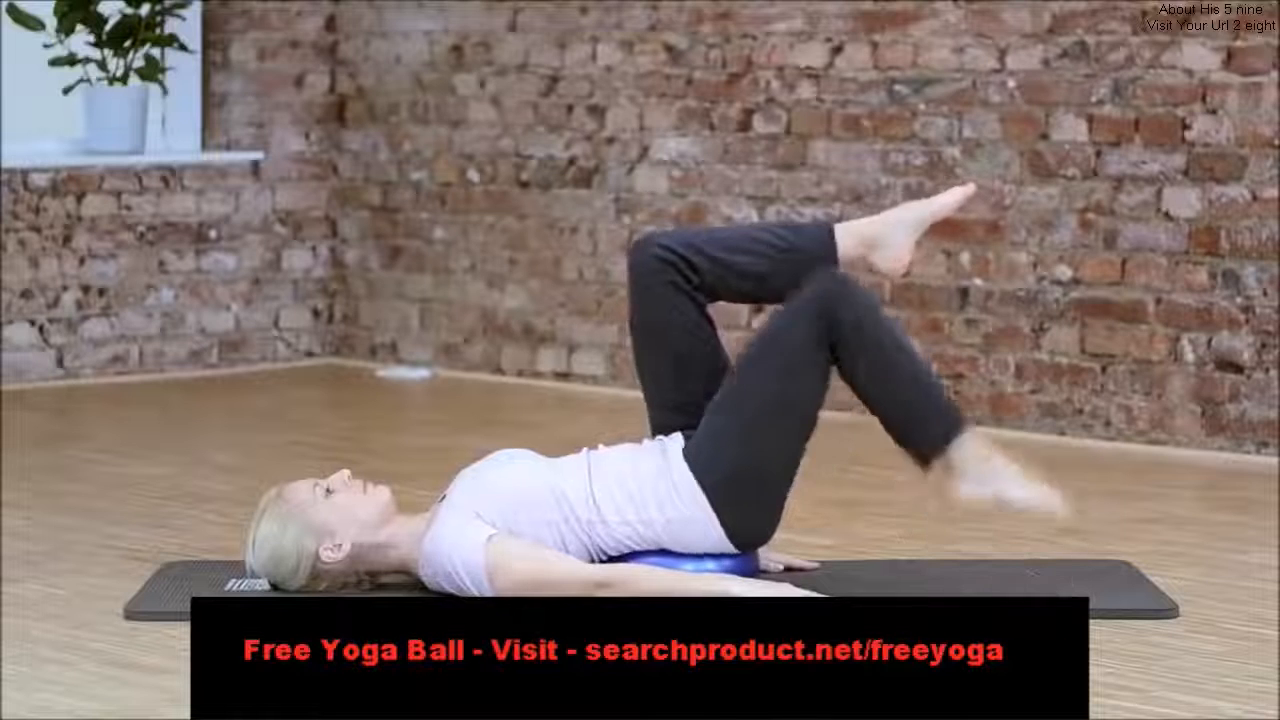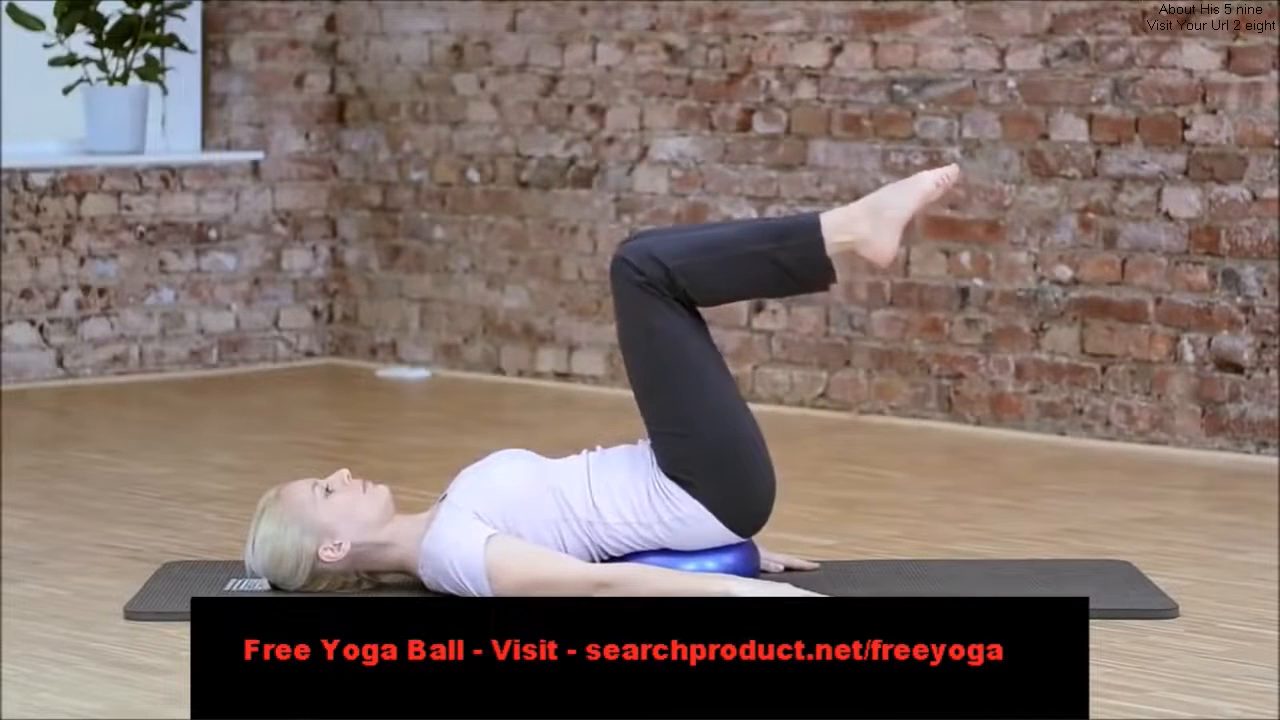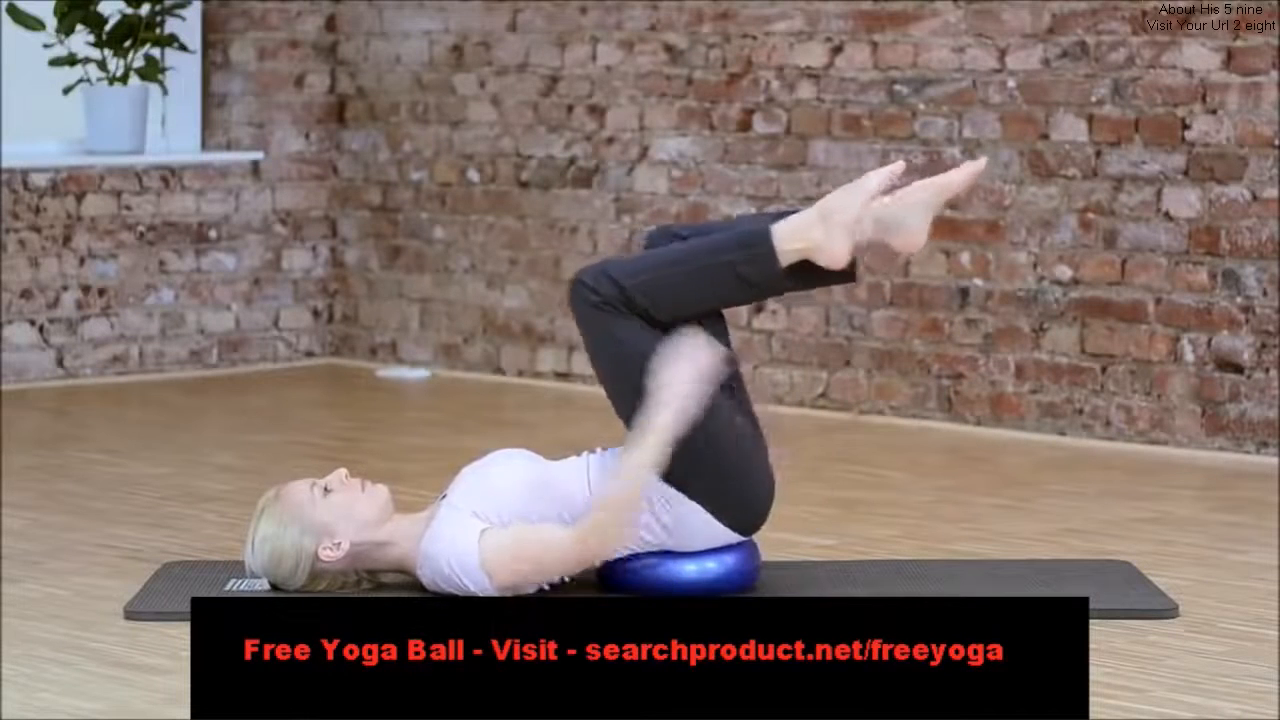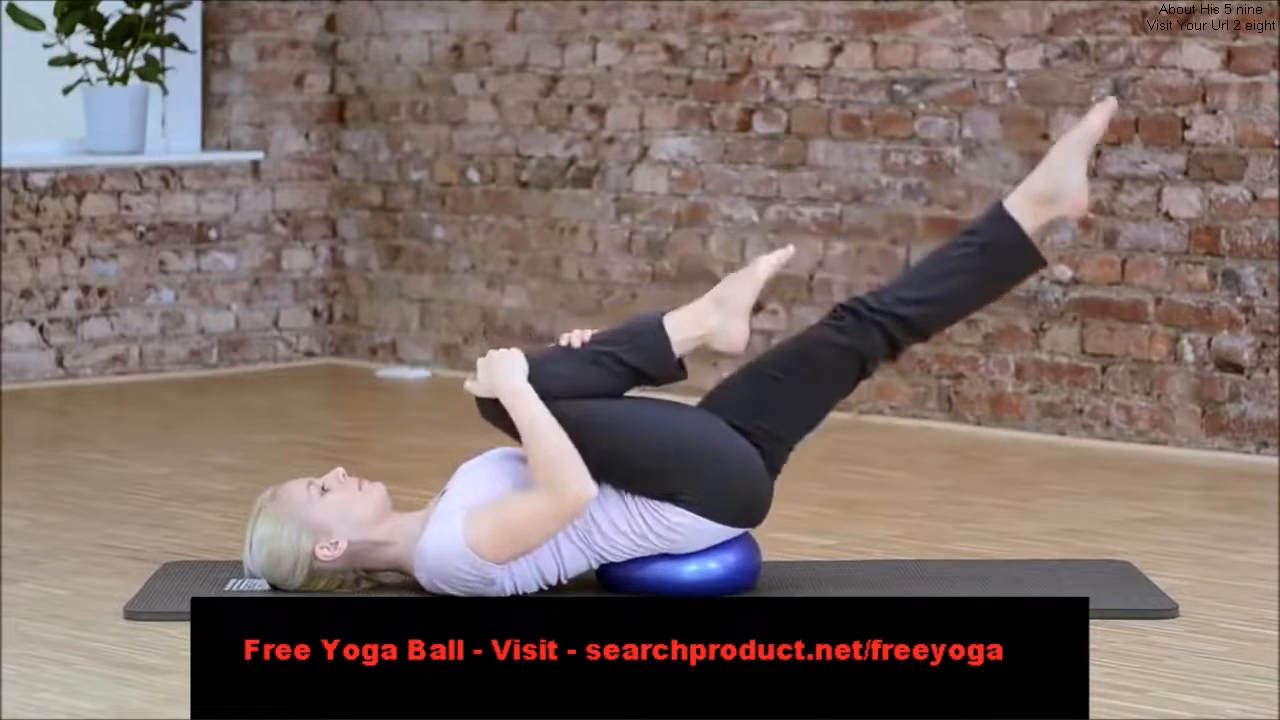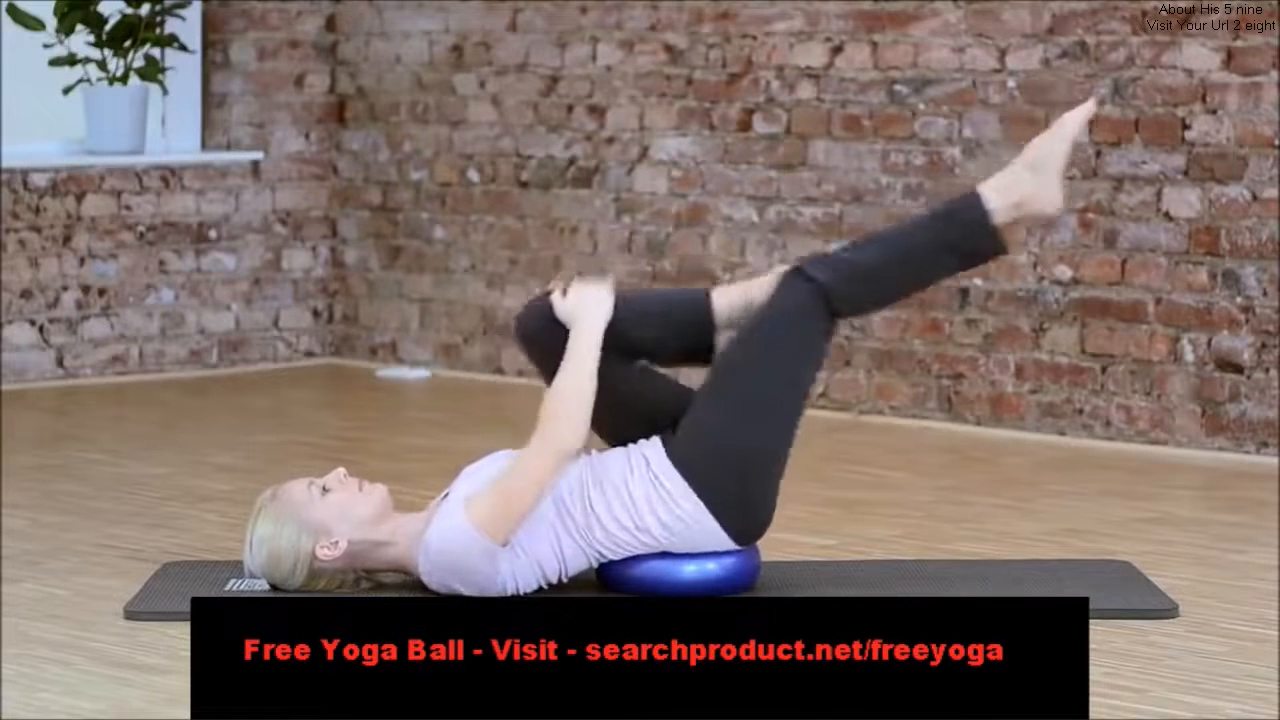
dt=1s
person 1, frame 1
left shoulder: (450, 517)
right shoulder: (448, 554)
right elbow: (600, 582)
right wrist: (750, 591)
left hip: (683, 470)
right hip: (715, 491)
left knee: (660, 259)
right knee: (825, 300)
left ankle: (866, 238)
right ankle: (964, 457)
person 1, frame 2
left shoulder: (451, 516)
right shoulder: (448, 552)
right elbow: (598, 582)
right wrist: (743, 590)
left hip: (698, 498)
right hip: (712, 494)
left knee: (646, 264)
right knee: (641, 270)
left ankle: (847, 231)
right ankle: (848, 231)
person 1, frame 3
left shoulder: (447, 521)
right shoulder: (452, 555)
right elbow: (595, 540)
right wrist: (667, 408)
left hip: (693, 493)
right hip: (716, 497)
left knee: (673, 251)
right knee: (602, 291)
left ankle: (870, 223)
right ankle: (804, 238)
person 1, frame 4
left shoulder: (447, 522)
right shoulder: (448, 555)
right elbow: (569, 497)
left wrist: (578, 368)
right wrist: (515, 388)
left hip: (708, 471)
right hip: (714, 490)
right knee: (504, 386)
left ankle: (1033, 207)
right ankle: (694, 327)
person 1, frame 5
left shoulder: (446, 522)
right shoulder: (452, 551)
left elbow: (549, 457)
right elbow: (559, 444)
left wrist: (576, 326)
right wrist: (592, 328)
left hip: (672, 469)
right hip: (711, 497)
left knee: (547, 321)
right knee: (817, 289)
left ankle: (751, 307)
right ankle: (1005, 199)
